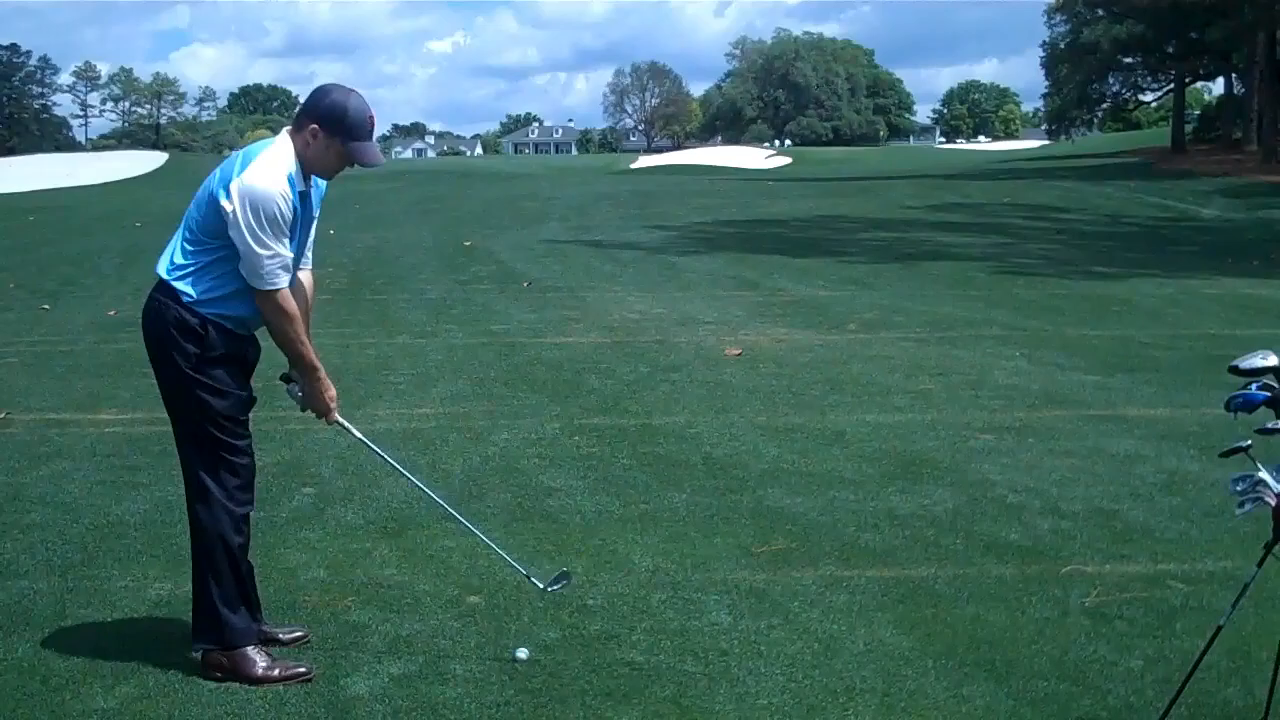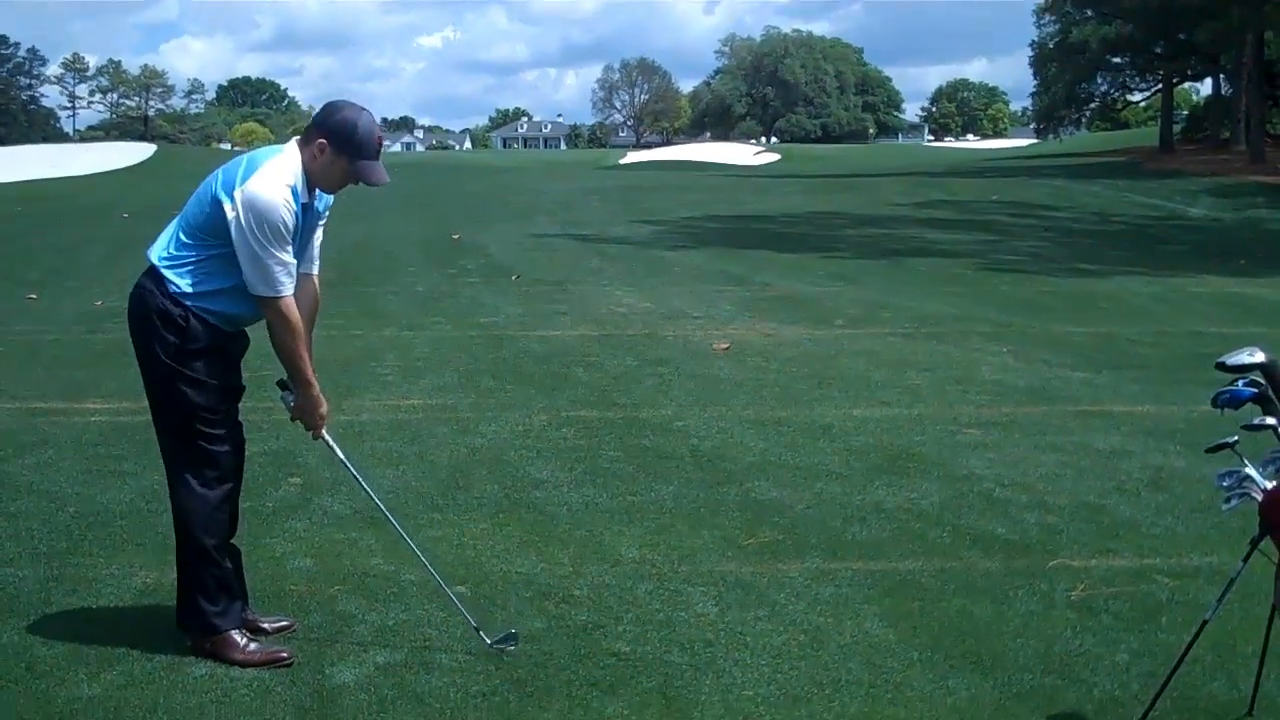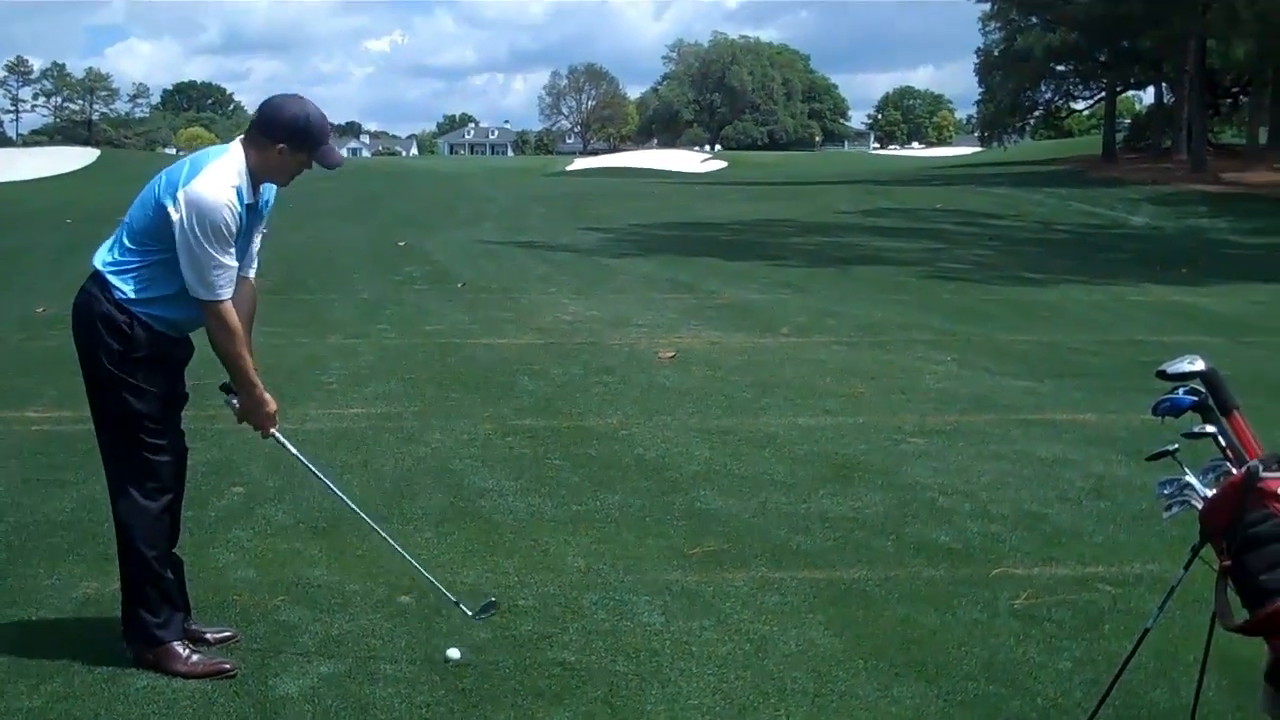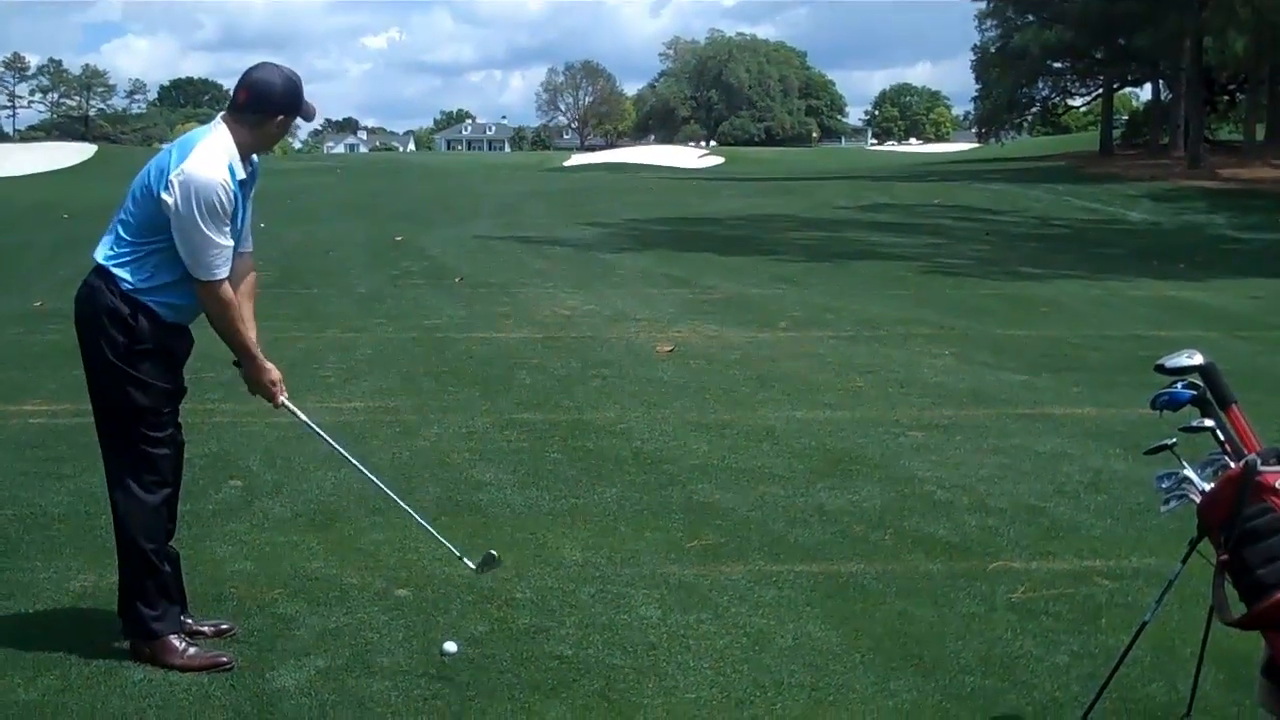
dt=0.4s
person 1, frame 1
left shoulder: (308, 182)
right shoulder: (261, 184)
left elbow: (299, 276)
right elbow: (273, 297)
left wrist: (306, 370)
right wrist: (315, 376)
left hip: (220, 328)
right hip: (188, 327)
left knee: (230, 474)
right knee: (224, 477)
left ankle: (236, 618)
right ankle: (227, 643)
person 1, frame 2
left shoulder: (313, 190)
right shoulder: (266, 192)
left elbow: (305, 282)
right elbow: (278, 305)
left wrist: (303, 378)
right wrist: (308, 390)
left hip: (210, 320)
right hip: (173, 318)
left knee: (223, 460)
right knee: (204, 466)
left ankle: (225, 604)
right ankle: (213, 624)
person 1, frame 3
left shoulder: (255, 189)
right shoulder: (210, 194)
left elbow: (243, 283)
right elbow: (216, 309)
left wrist: (246, 381)
right wrist: (254, 391)
left hip: (154, 326)
right hip: (118, 326)
left knee: (165, 471)
right knee: (145, 477)
left ankle: (168, 615)
right ankle: (155, 636)
person 1, frame 4
left shoulder: (237, 162)
right shoulder: (204, 174)
left elbow: (241, 259)
right elbow: (213, 287)
left wrist: (255, 352)
right wrist: (252, 364)
left hip: (153, 318)
right hip: (122, 318)
left knee: (161, 464)
right knee: (143, 469)
left ankle: (164, 610)
right ankle: (151, 629)
